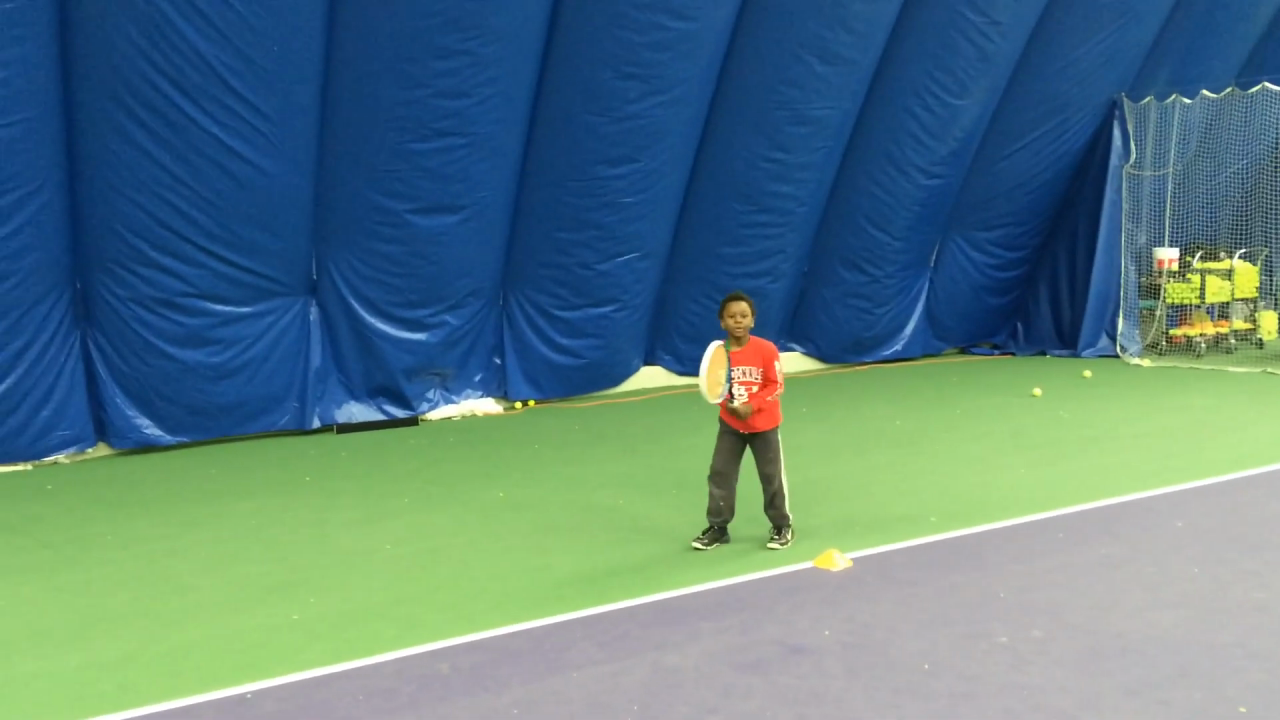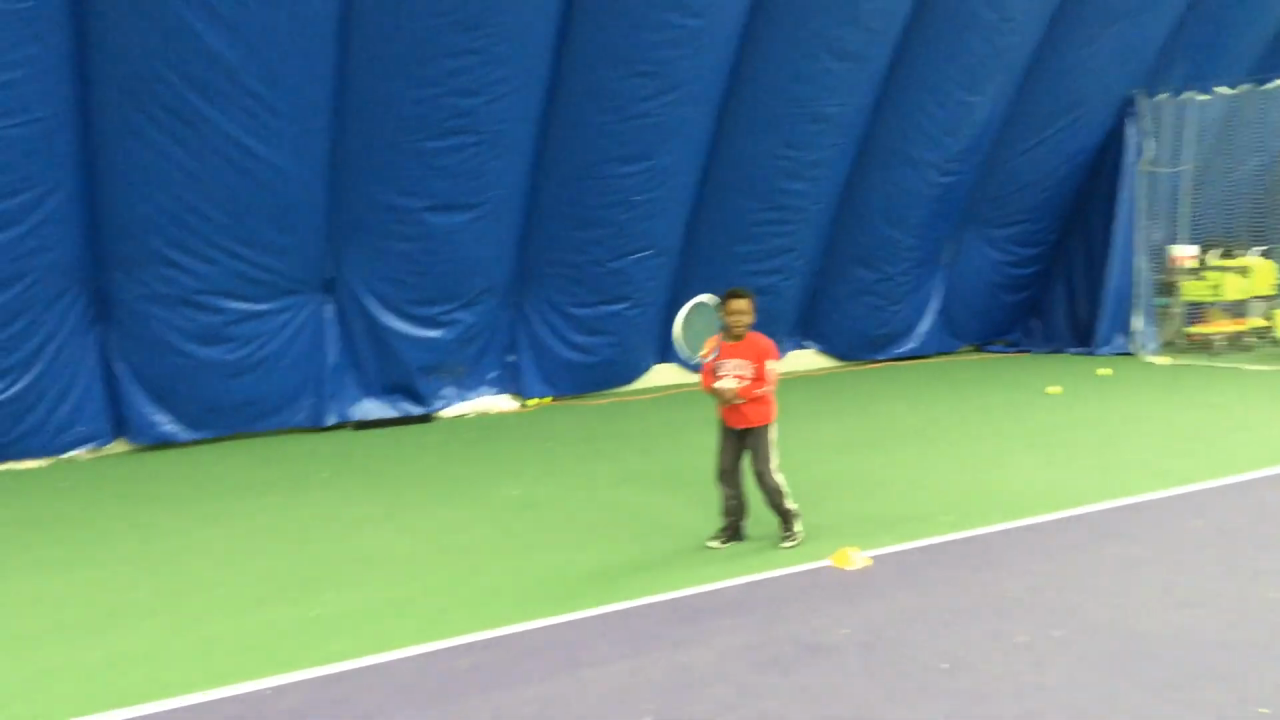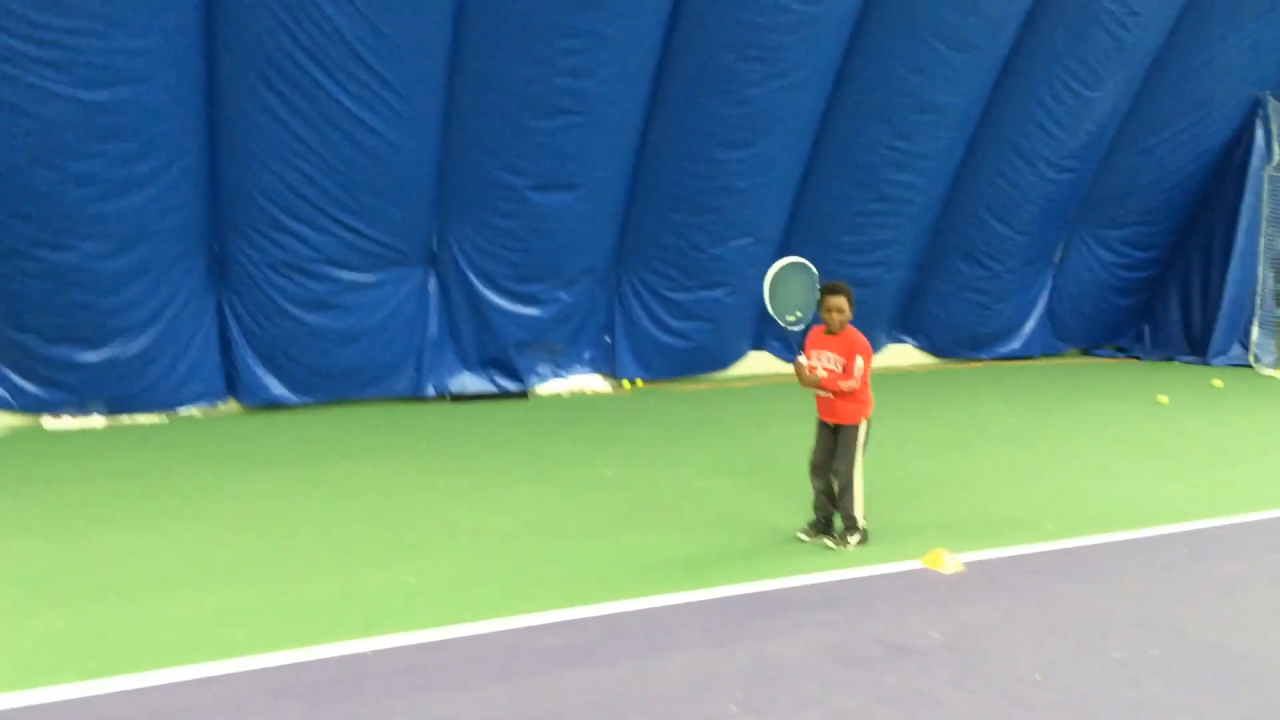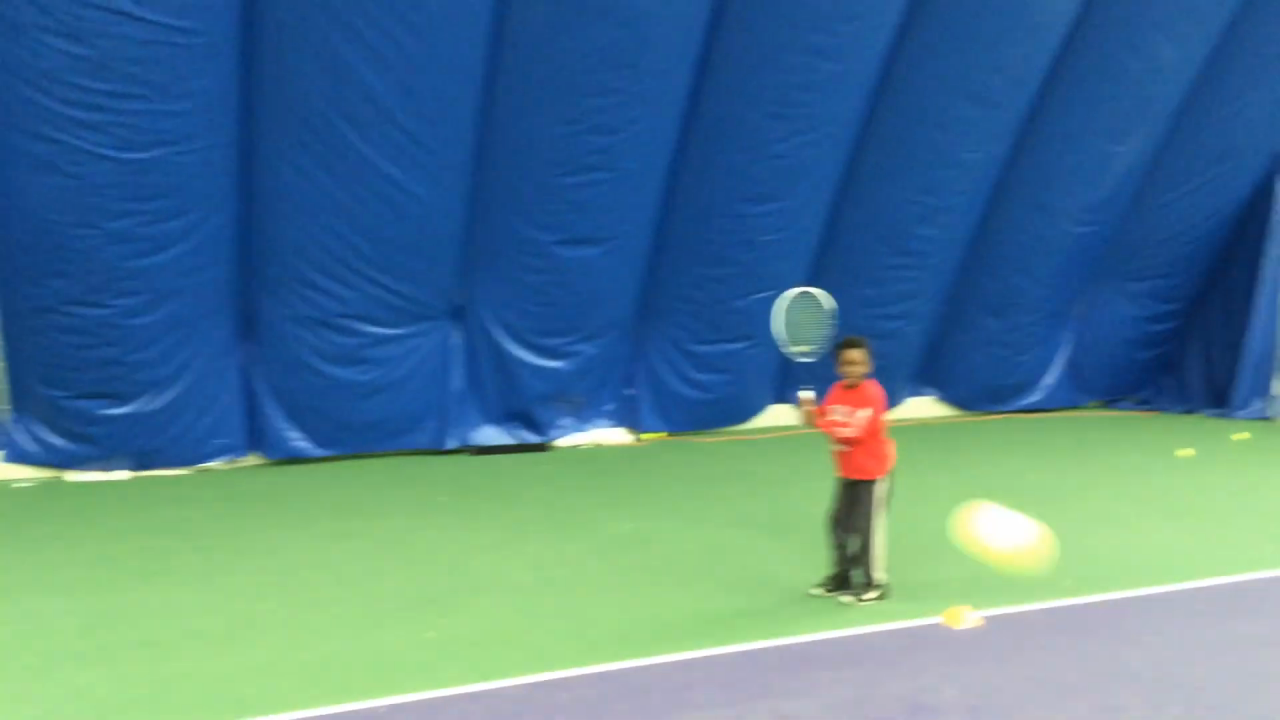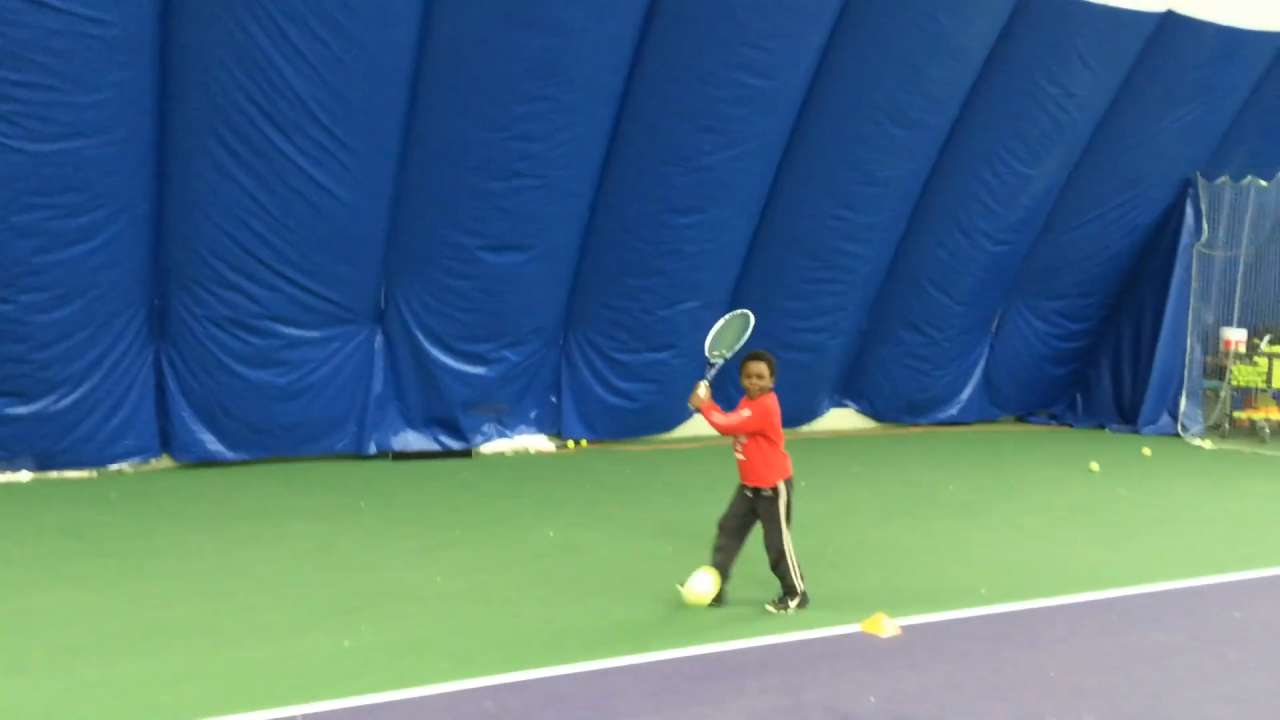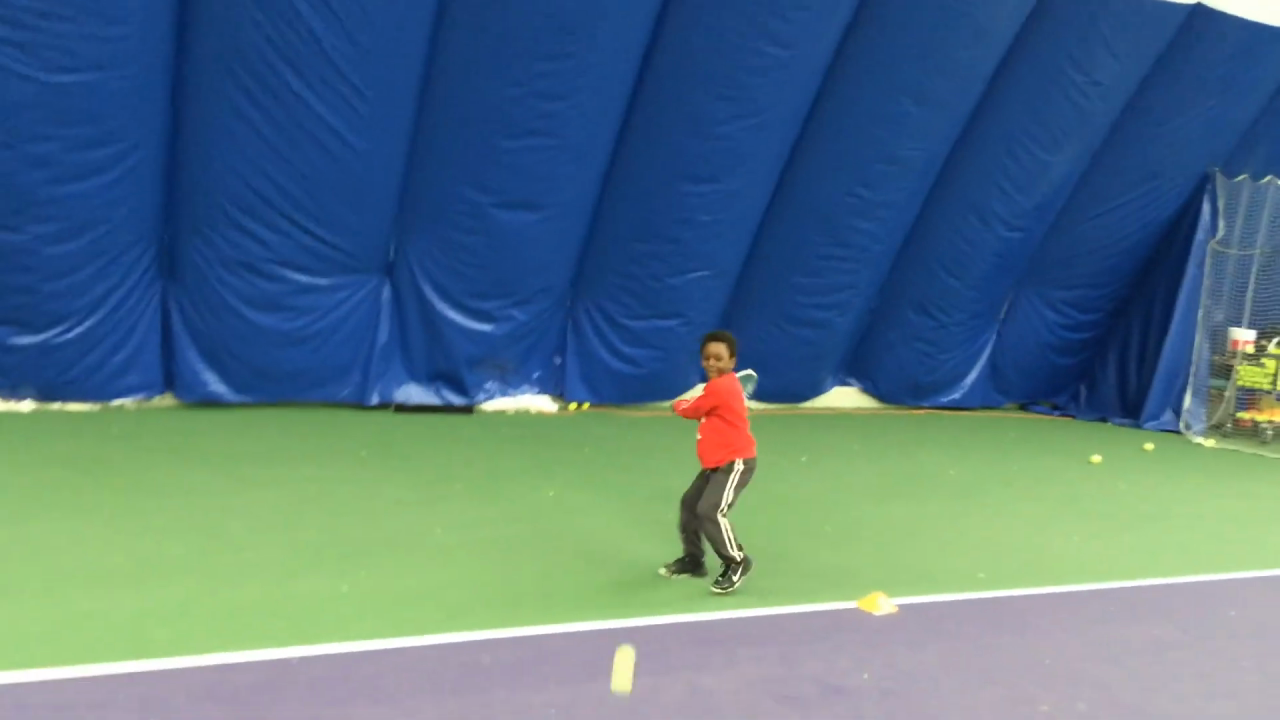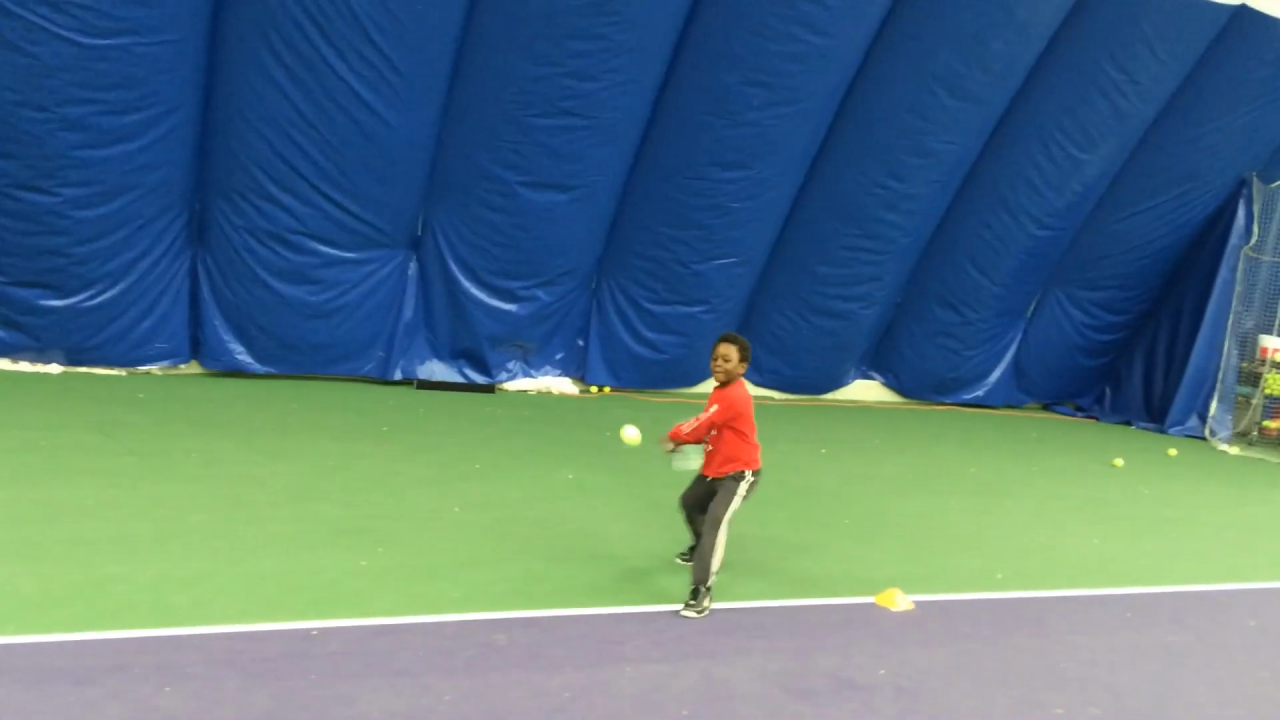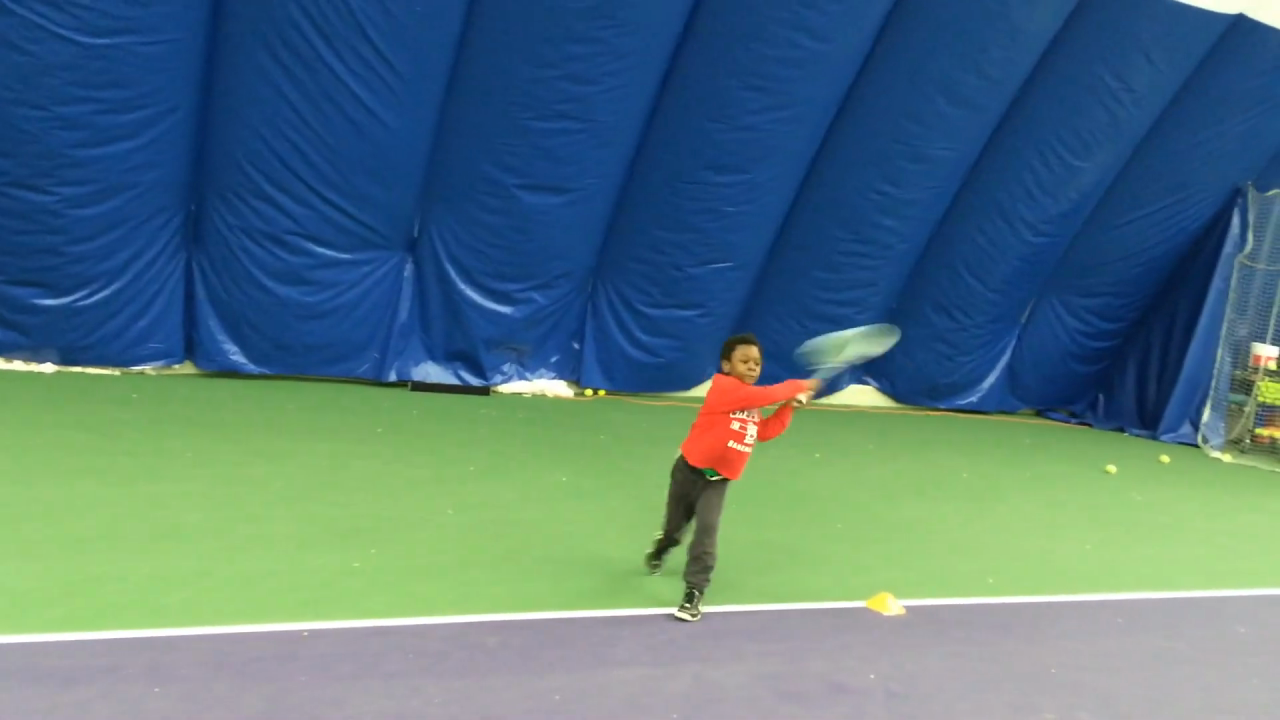
dt=0.3s
person 1, frame 1
left shoulder: (766, 349)
left elbow: (776, 386)
left wrist: (753, 406)
right wrist: (730, 405)
left hip: (764, 424)
right hip: (730, 424)
left knee: (771, 476)
right knee: (719, 473)
left ankle: (782, 526)
right ankle: (718, 527)
person 1, frame 2
left shoulder: (763, 346)
right shoulder: (716, 345)
left elbow: (767, 384)
right elbow: (707, 377)
left wrist: (737, 392)
right wrist: (715, 389)
left hip: (759, 421)
right hip: (729, 420)
left knee: (766, 471)
right knee: (727, 472)
left ankle: (791, 519)
right ankle: (733, 525)
person 1, frame 3
left shoulder: (858, 343)
right shoulder: (814, 334)
left elbow: (853, 382)
right elbow: (804, 366)
left wrist: (819, 381)
right wrist: (802, 371)
left hip: (853, 418)
right hip: (826, 416)
left knee: (846, 472)
right knee: (819, 466)
left ankle: (855, 528)
right ankle: (823, 521)
person 1, frame 4
left shoulder: (872, 395)
right shoulder: (836, 391)
left elbow: (854, 432)
right elbow: (829, 420)
left wrist: (818, 421)
right wrist: (812, 411)
left hip: (873, 473)
right hip: (848, 472)
left knee: (868, 527)
right knee: (840, 520)
left ankle: (874, 583)
right ankle: (842, 577)
person 1, frame 5
left shoulder: (765, 406)
right shoulder: (748, 402)
left elbow: (728, 426)
right elbow: (730, 423)
left wrist: (703, 406)
right wrist: (708, 403)
left hip: (772, 485)
right hip: (749, 484)
left knee: (777, 541)
right knee: (728, 529)
left ankle: (795, 593)
person 1, frame 6
left shoulder: (720, 388)
right shoulder: (722, 385)
left elbow: (690, 410)
right elbow: (704, 414)
left wrist: (679, 405)
right wrist: (688, 407)
left hip: (736, 462)
right hip: (716, 463)
left knee: (709, 512)
right knee: (689, 504)
left ankle: (737, 562)
right ankle: (692, 560)
person 1, frame 7
left shoulder: (733, 398)
right shoulder: (722, 392)
left elbow: (699, 428)
right elbow: (706, 425)
left wrist: (674, 436)
right wrist: (684, 435)
left hip: (740, 472)
right hip: (716, 469)
left knee: (715, 521)
right knee: (690, 503)
left ankle: (702, 589)
right ankle: (702, 550)
person 1, frame 8
left shoulder: (755, 401)
right shoulder: (721, 386)
left elbow: (768, 433)
right elbow: (762, 395)
left wrist: (790, 403)
right wrist: (798, 388)
left hip: (720, 476)
right hip: (691, 467)
left knee: (707, 530)
right knee: (676, 521)
left ankle: (694, 591)
right ankle: (662, 546)
